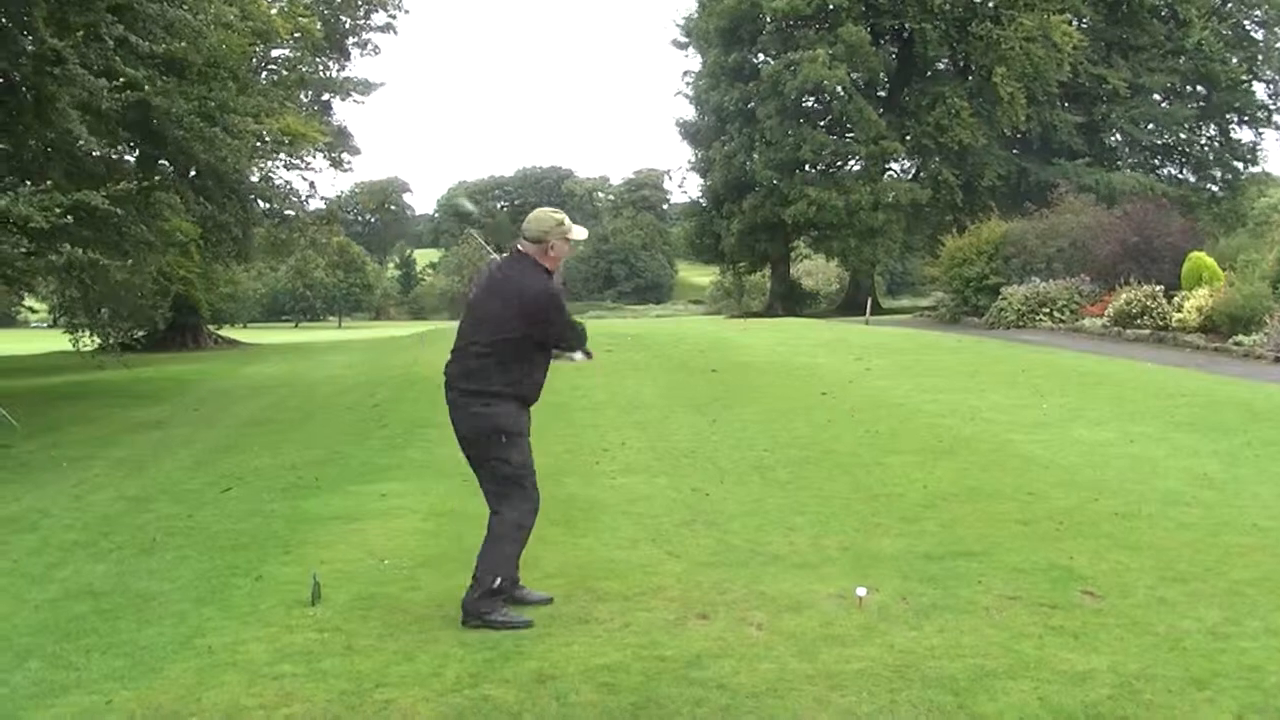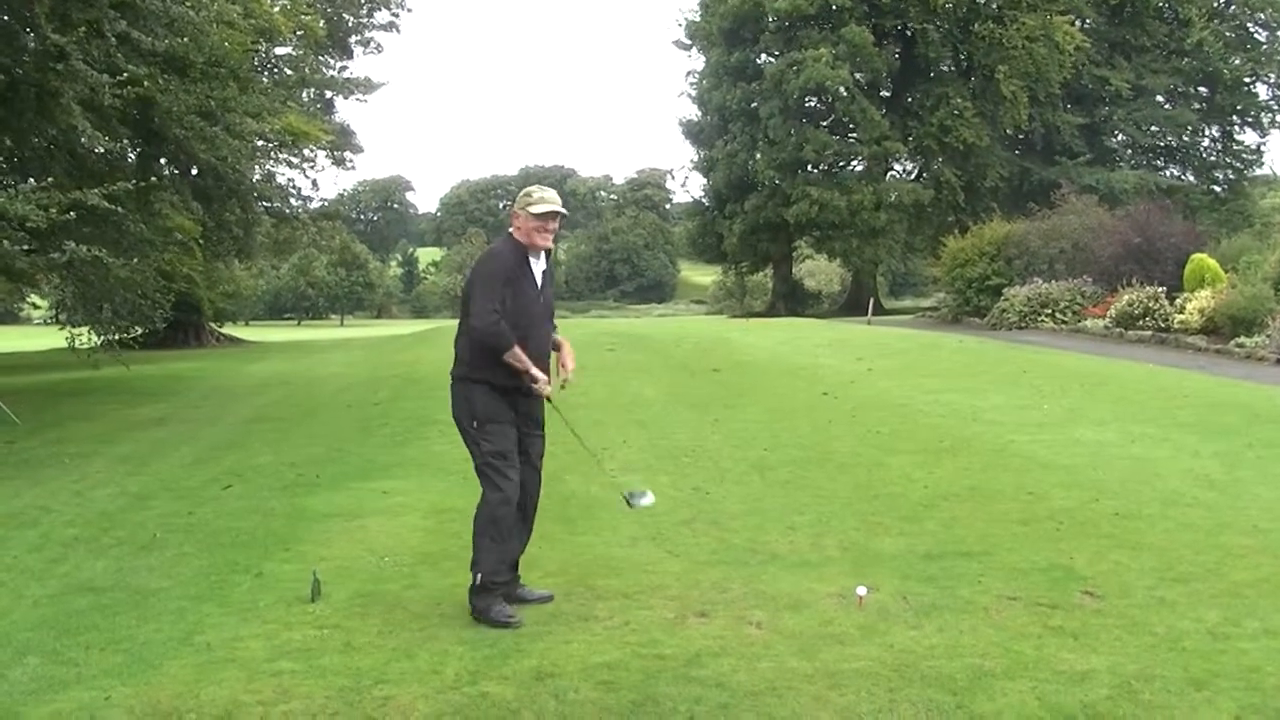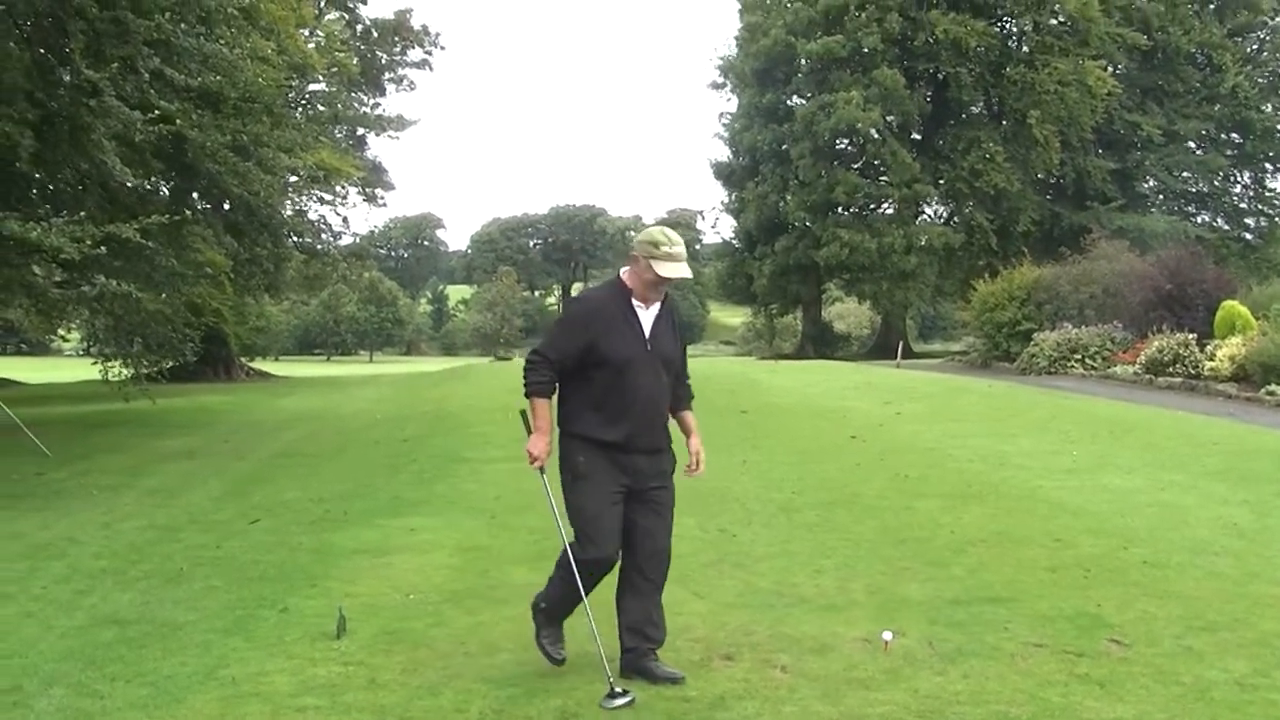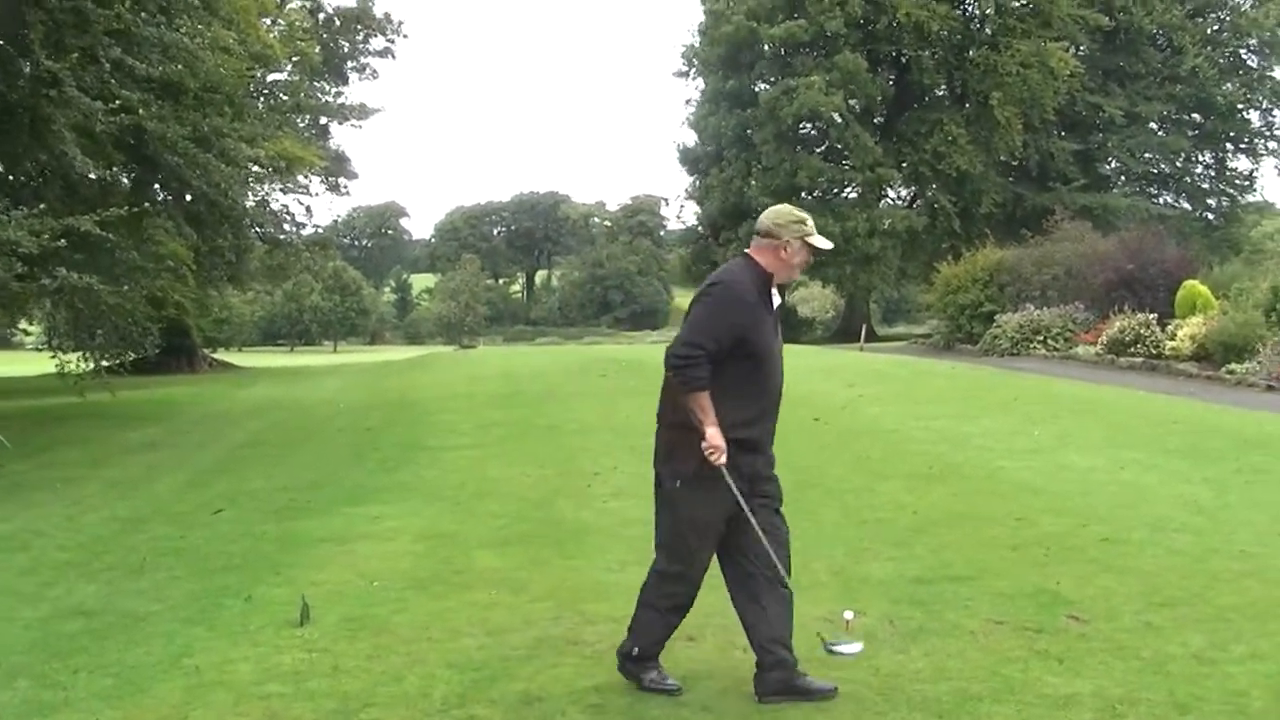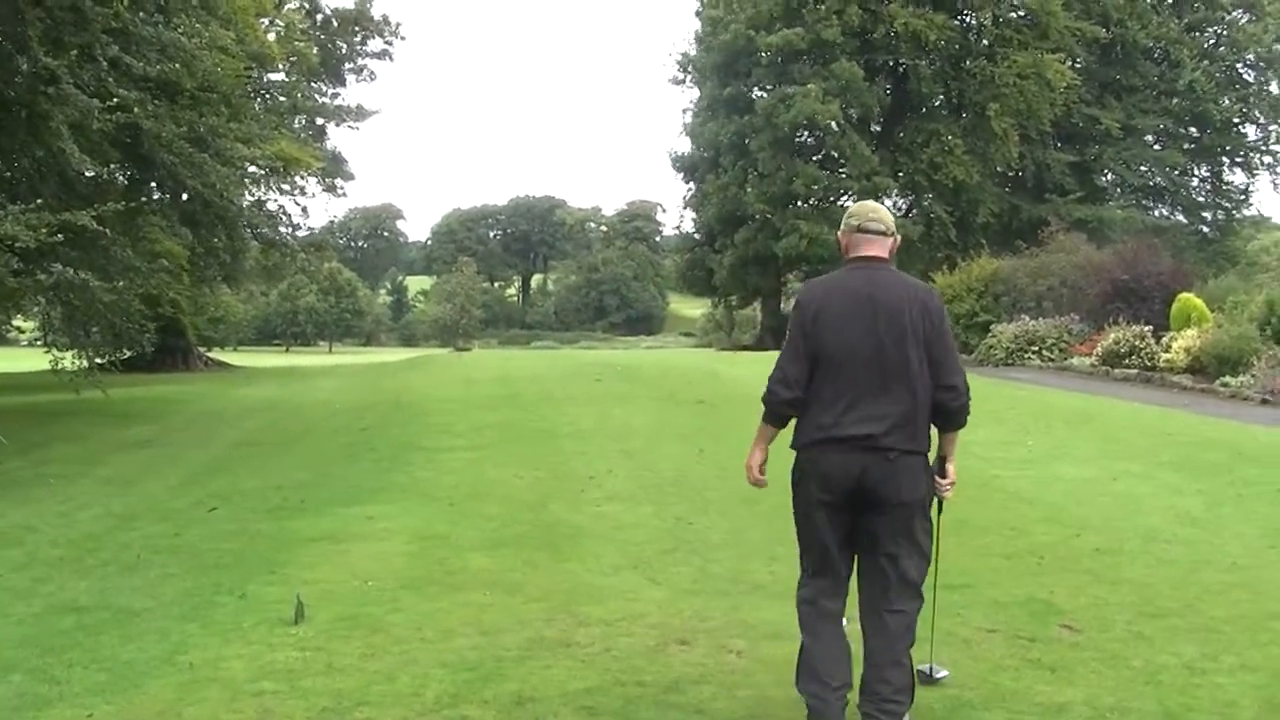
dt=1s
person 1, frame 1
left shoulder: (503, 271)
right shoulder: (540, 292)
right elbow: (571, 339)
left wrist: (557, 345)
right wrist: (580, 347)
left hip: (471, 397)
right hip: (490, 407)
left knee: (506, 492)
right knee: (517, 498)
left ankle: (503, 582)
right ankle: (483, 600)
person 1, frame 2
left shoulder: (542, 264)
right shoulder: (497, 262)
right elbow: (487, 327)
left wrist: (561, 347)
right wrist: (531, 369)
left hip: (524, 399)
right hip: (486, 396)
left knee: (525, 492)
right knee: (501, 491)
left ankle: (504, 579)
right ankle: (485, 592)
person 1, frame 3
left shoulder: (670, 313)
right shoulder: (591, 308)
left elbow: (677, 381)
right elbow: (541, 367)
left wrist: (691, 433)
right wrist: (541, 433)
left hip: (651, 456)
right hip: (594, 452)
left knee: (651, 555)
right knee: (598, 548)
left ankle: (640, 653)
right ankle: (549, 612)
person 1, frame 4
left shoulder: (762, 292)
right shoulder: (732, 289)
right elbow: (685, 359)
right wrist: (709, 428)
left hip: (743, 452)
right hip: (702, 451)
left knee: (766, 560)
right knee: (684, 558)
left ankle: (776, 672)
right ankle: (638, 654)
person 1, frame 5
left shoulder: (814, 297)
right shoulder: (923, 300)
left elbow: (786, 389)
right elbow: (952, 394)
left wrist: (761, 446)
right wrist: (946, 459)
left hip: (823, 461)
right hip: (898, 464)
left knee: (821, 583)
right knee: (892, 592)
